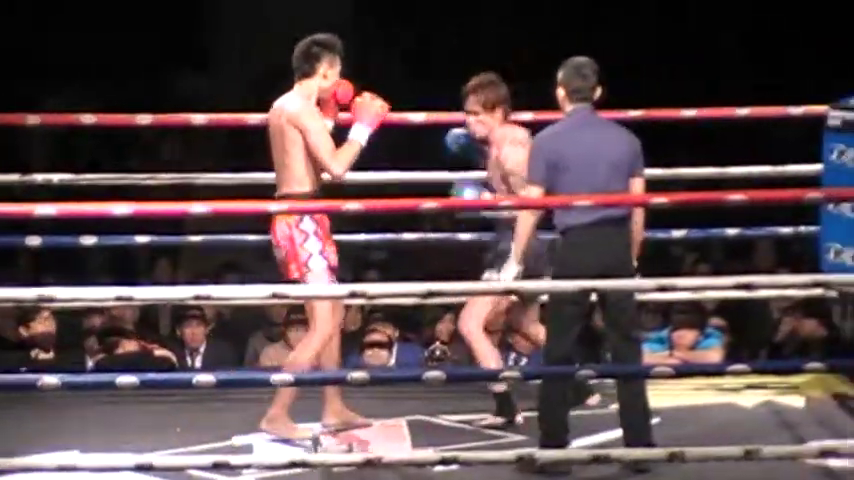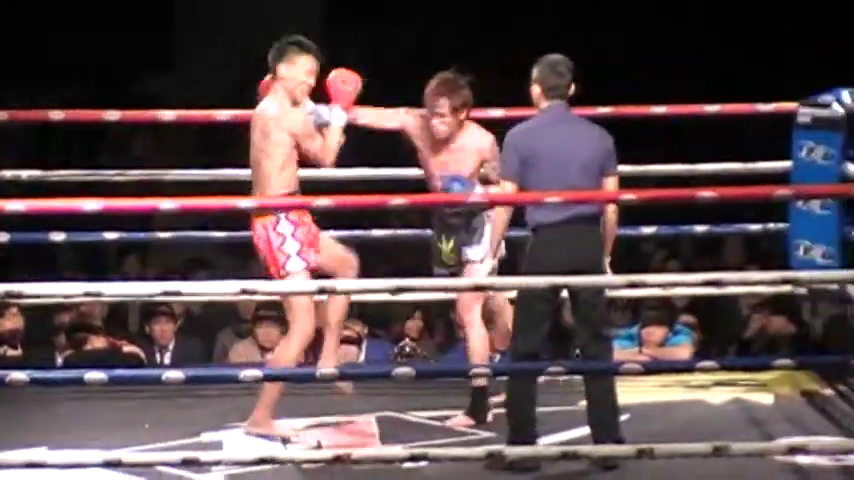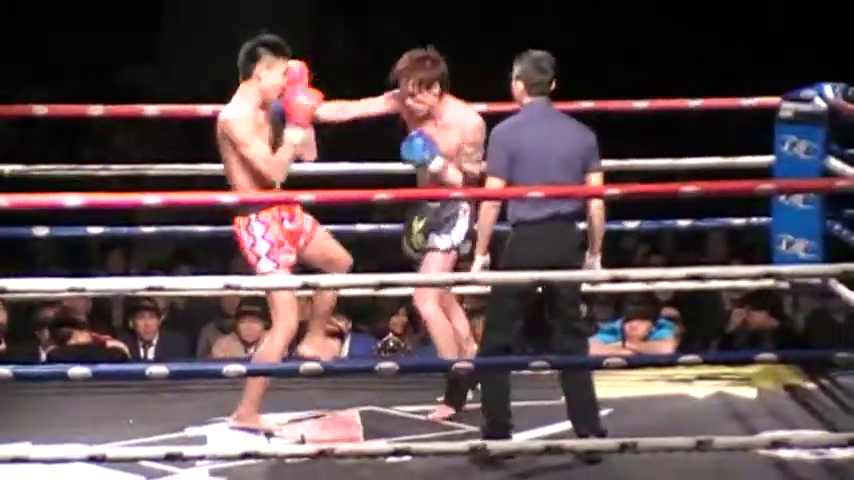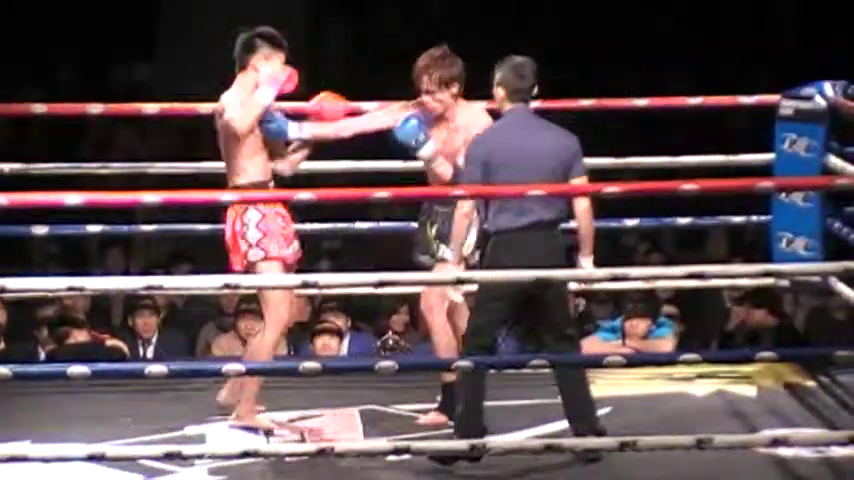
dt=0.2s
person 1, frame 1
left shoulder: (549, 140)
right shoulder: (626, 138)
left elbow: (531, 206)
right elbow: (638, 207)
left wrist: (514, 261)
right wrist: (631, 257)
left hip: (577, 247)
right hip: (617, 245)
left knee: (560, 350)
right knee: (626, 346)
left ankle: (554, 448)
right ankle: (639, 445)
person 1, frame 2
left shoulder: (521, 136)
right shoulder: (599, 137)
left elbow: (505, 203)
right elbow: (610, 206)
left wrist: (490, 254)
right wrist: (603, 254)
left hip: (546, 245)
right hip: (587, 243)
left knee: (527, 347)
right knee: (596, 344)
left ankle: (522, 446)
right ankle: (608, 442)
person 1, frame 3
left shoulder: (506, 132)
right shoulder: (582, 133)
left elbow: (492, 199)
right elbow: (596, 201)
left wrist: (481, 252)
right wrist: (595, 251)
left hip: (525, 241)
right hip: (566, 240)
left knee: (496, 340)
right knee: (571, 340)
left ankle: (497, 436)
right ankle: (589, 435)
person 1, frame 4
left shoulder: (485, 141)
right shoulder: (564, 140)
left elbow: (465, 208)
right elbow: (582, 205)
left wrist: (454, 262)
right wrist: (586, 255)
left hip: (508, 249)
right hip: (551, 247)
left knee: (478, 344)
right knee: (563, 342)
left ankle: (467, 437)
right ankle: (588, 432)
person 2, frame 1
left shoulder: (283, 107)
right shoulder: (301, 109)
right elbow: (335, 166)
left wrist: (328, 116)
right wrist: (364, 126)
left hip: (294, 219)
right hip: (301, 221)
left knee: (331, 316)
right knee: (323, 326)
left ankle: (334, 409)
right ankle: (277, 414)
person 2, frame 2
left shoulder: (274, 109)
right shoulder: (279, 112)
left elbow: (302, 141)
right elbow: (326, 157)
left wrist: (312, 109)
right wrist: (339, 111)
left hip: (286, 219)
right hip: (280, 222)
left knee: (347, 263)
right knee: (302, 325)
left ankle: (328, 356)
right ankle: (260, 417)
person 2, frame 3
left shoulder: (264, 110)
right shoulder: (234, 117)
left elbow: (308, 153)
right elbow: (274, 172)
left wrist: (299, 118)
right wrist: (296, 126)
left hip: (282, 212)
right hip: (258, 221)
left knee: (341, 261)
right knee: (285, 322)
left ankle: (314, 340)
right ankle: (246, 412)
person 2, frame 4
left shoulder: (252, 104)
right shoulder: (234, 101)
left elbow: (280, 167)
right elbow: (240, 127)
left wrist: (309, 137)
right wrist: (267, 90)
left hip: (270, 210)
right hip: (252, 214)
left knee: (285, 312)
right knee: (277, 317)
left ankle: (237, 386)
right ankle: (245, 411)
person 3, frame 1
left shoulder: (510, 150)
right shoulder: (512, 137)
right elbow: (496, 179)
left wrist: (484, 201)
right wrist: (469, 147)
left hip: (517, 243)
left knee: (469, 324)
right knee: (526, 324)
left ankle: (506, 408)
person 3, frame 2
left shoulder: (482, 142)
right shoulder: (419, 122)
right elbow: (366, 116)
left wrist: (474, 193)
left hip: (478, 224)
right hip: (447, 226)
left knee: (469, 311)
right knee: (494, 302)
left ankle: (478, 406)
person 3, frame 3
left shoulder: (468, 123)
right shoulder: (403, 102)
left elbow: (472, 183)
right elbow: (350, 110)
left wrist: (436, 163)
left hip: (454, 210)
right hip: (424, 206)
left knee: (424, 298)
right knee: (442, 298)
left ankle: (456, 390)
person 3, frame 4
left shoulder: (478, 123)
right shoulder: (414, 111)
right elbow: (352, 125)
left wrist: (425, 149)
right wrist: (296, 130)
right hip: (435, 211)
left knee: (432, 305)
right knee: (449, 302)
left ankle: (450, 403)
